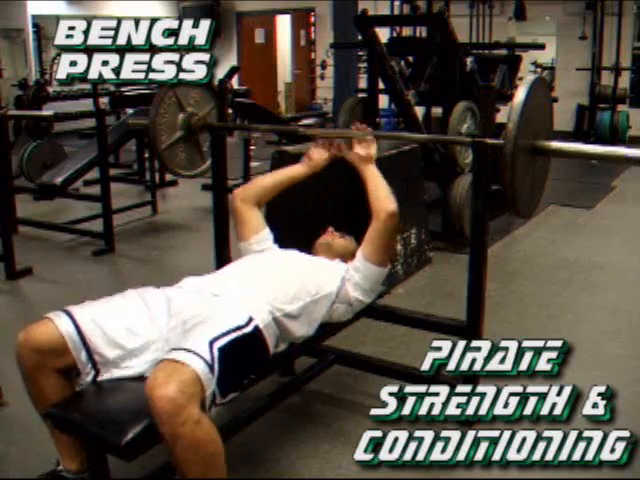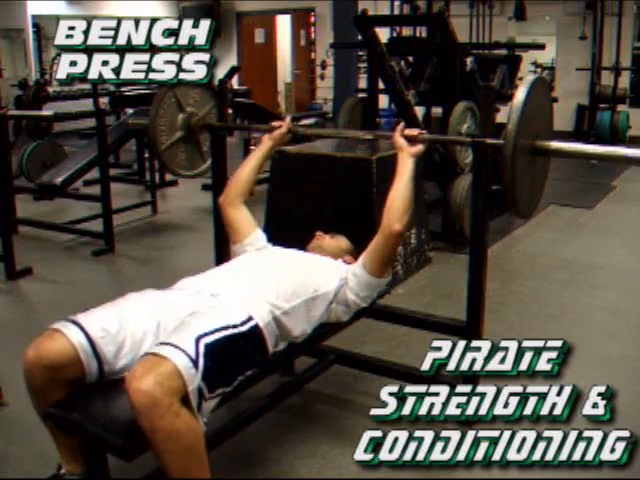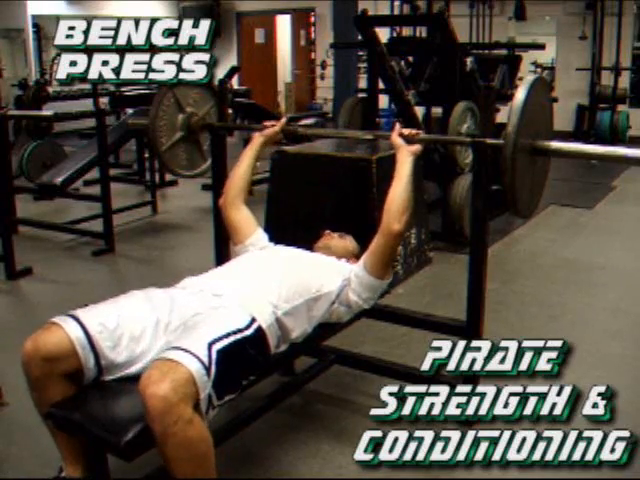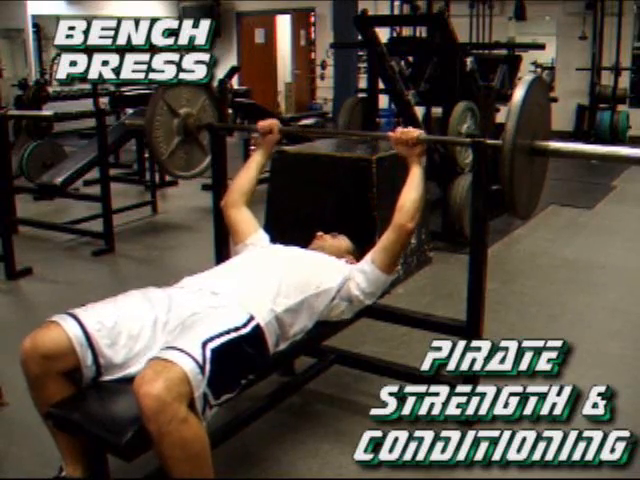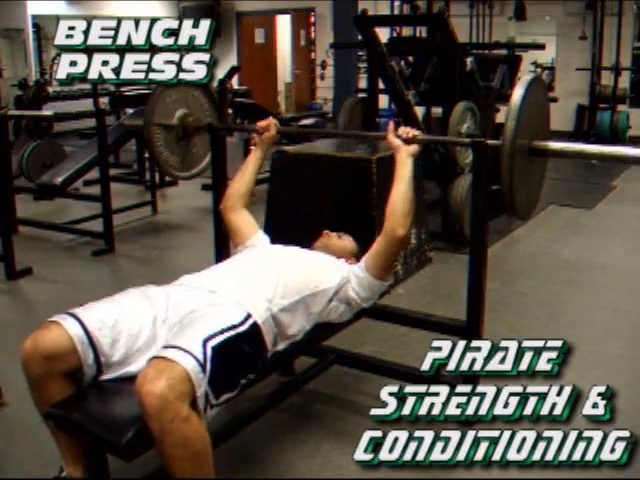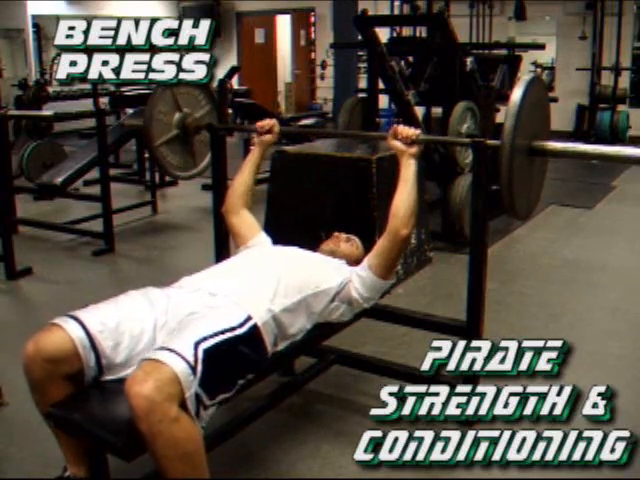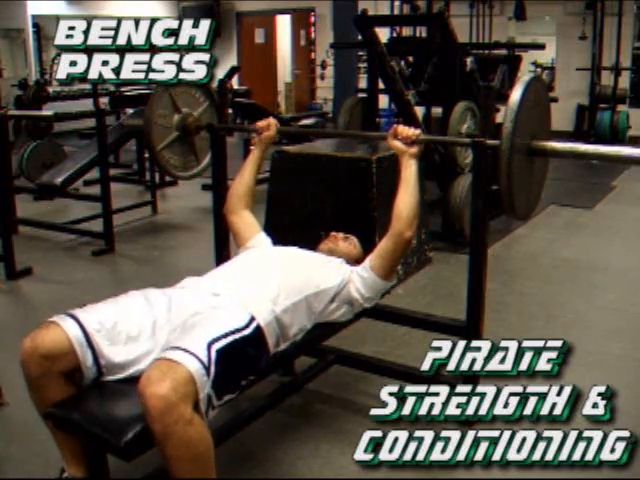
dt=0.5s
person 1, frame 1
left shoulder: (347, 282)
right shoulder: (274, 258)
left elbow: (387, 213)
right elbow: (242, 199)
left wrist: (366, 165)
right wrist: (305, 167)
left hip: (240, 319)
right hip: (180, 299)
left knee: (169, 396)
right knee: (36, 344)
person 1, frame 2
left shoulder: (346, 284)
right shoulder: (267, 255)
left elbow: (392, 229)
right elbow: (230, 202)
left wrist: (404, 157)
right wrist: (267, 145)
left hip: (238, 319)
right hip: (180, 300)
left knee: (149, 387)
right knee: (43, 358)
person 1, frame 3
left shoulder: (347, 284)
right shoulder: (270, 254)
left elbow: (392, 228)
right elbow: (231, 204)
left wrist: (404, 156)
right wrist: (258, 141)
left hip: (240, 319)
right hip: (180, 300)
left knee: (163, 393)
right knee: (42, 351)
person 1, frame 4
left shoulder: (348, 281)
right shoulder: (268, 253)
left elbow: (402, 228)
right elbow: (233, 205)
left wrist: (415, 163)
right wrist: (262, 150)
left hip: (237, 321)
right hip: (177, 300)
left knee: (156, 393)
right knee: (41, 350)
person 1, frame 5
left shoulder: (346, 282)
right shoulder: (270, 253)
left elbow: (395, 234)
right elbow: (233, 208)
left wrist: (404, 158)
right wrist: (260, 148)
left hip: (236, 319)
right hip: (174, 299)
left knee: (160, 392)
right knee: (41, 350)
person 1, frame 6
left shoulder: (349, 284)
right shoulder: (271, 253)
left elbow: (398, 232)
right elbow: (234, 210)
left wrist: (408, 160)
right wrist: (260, 147)
left hip: (234, 321)
right hip: (175, 299)
left knee: (148, 393)
right knee: (43, 353)
person 1, frame 7
left shoulder: (351, 283)
right shoulder: (271, 254)
left elbow: (401, 233)
right elbow: (236, 210)
left wrist: (408, 159)
right wrist: (260, 147)
left hip: (237, 320)
right hip: (178, 300)
left knee: (162, 394)
right knee: (40, 350)
